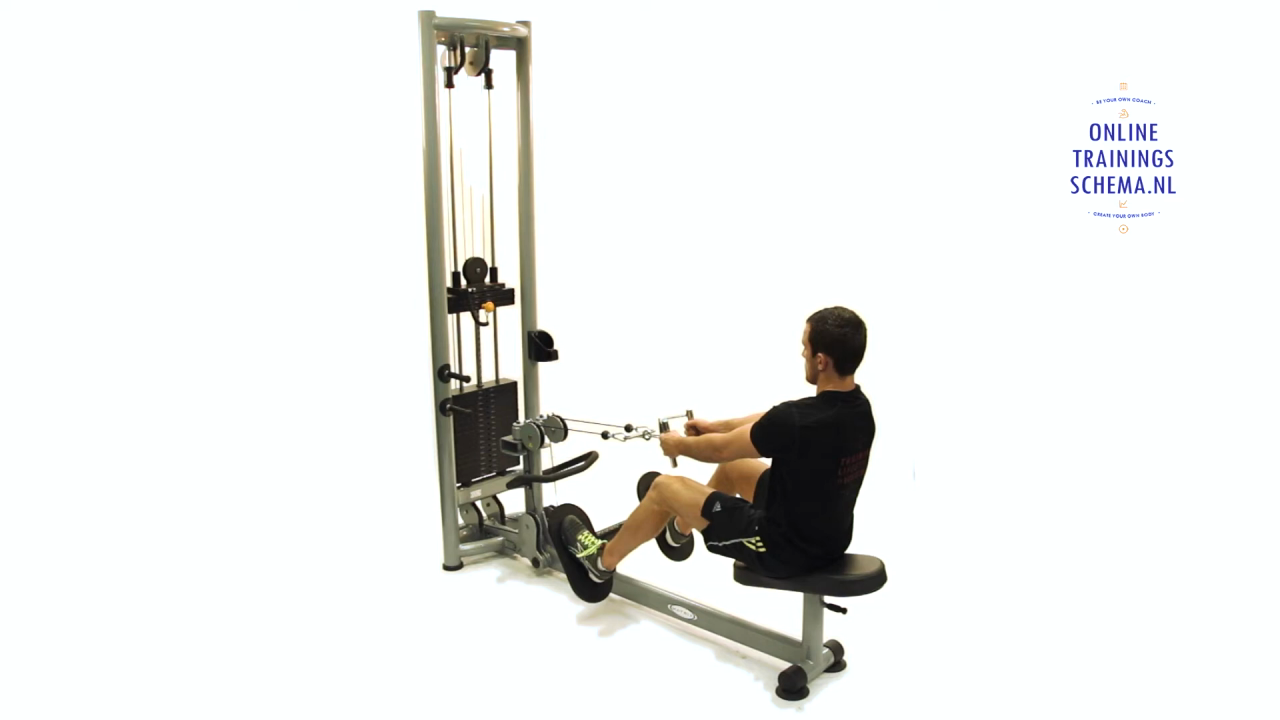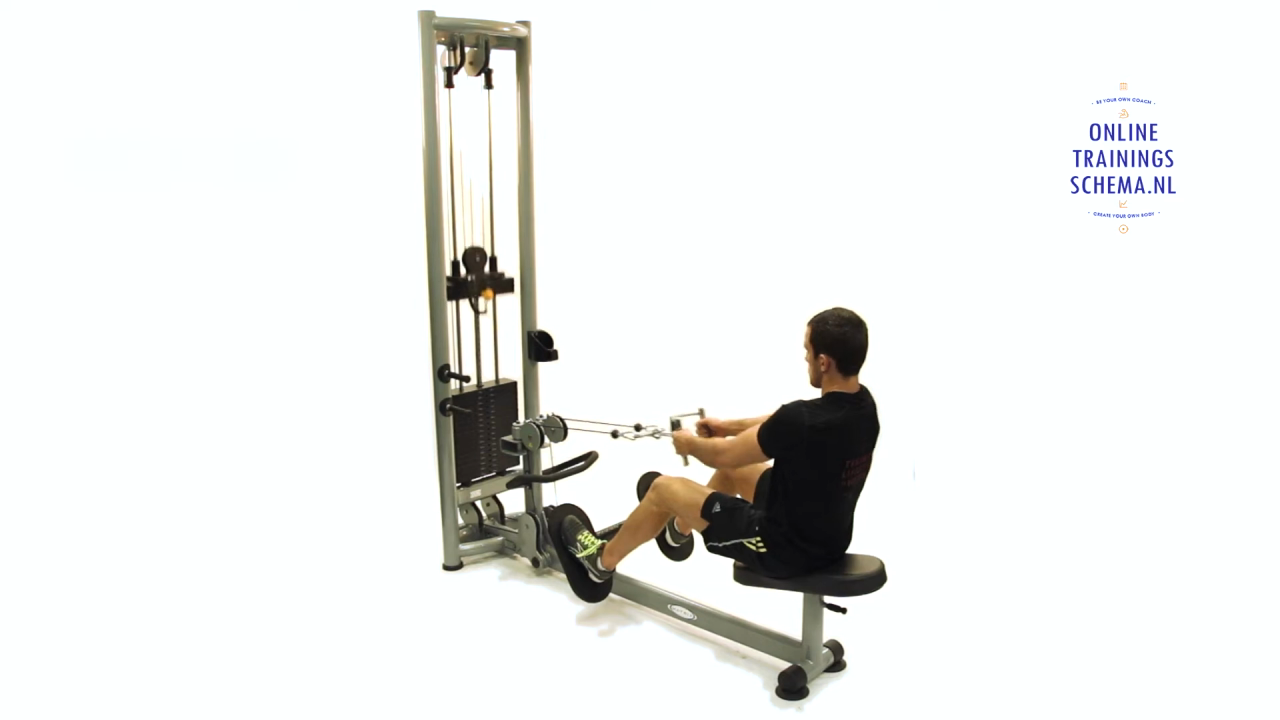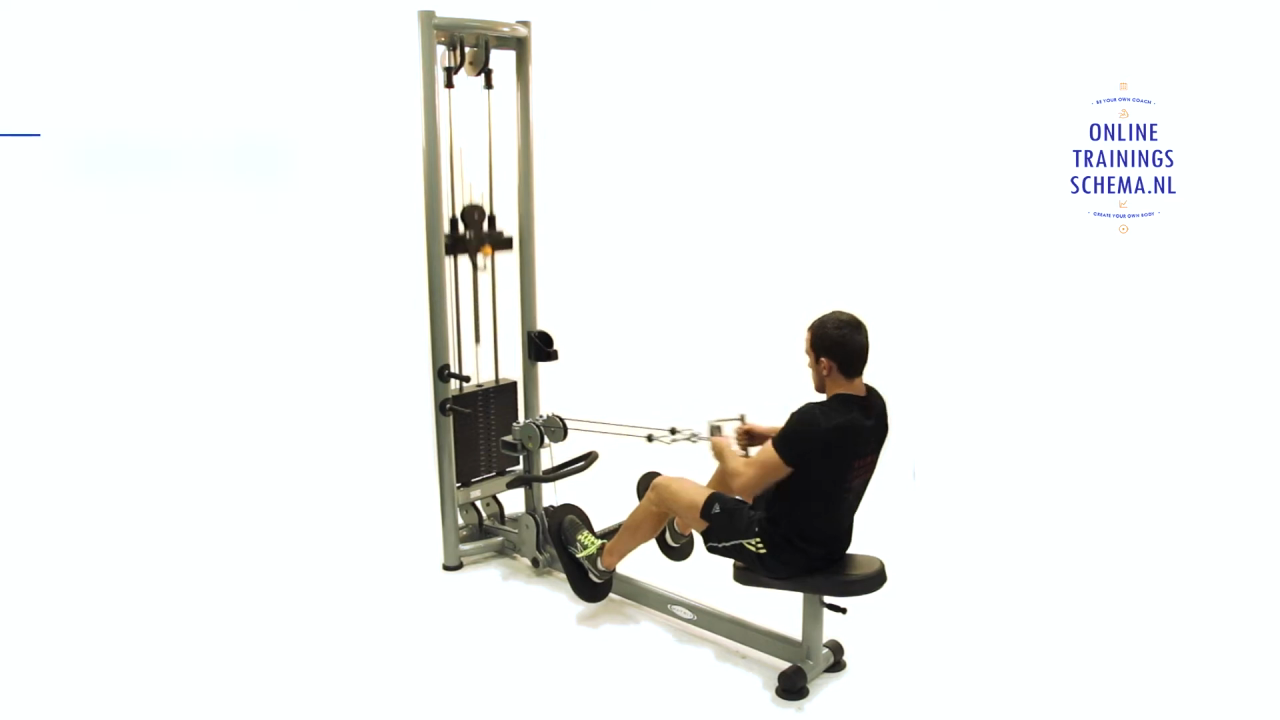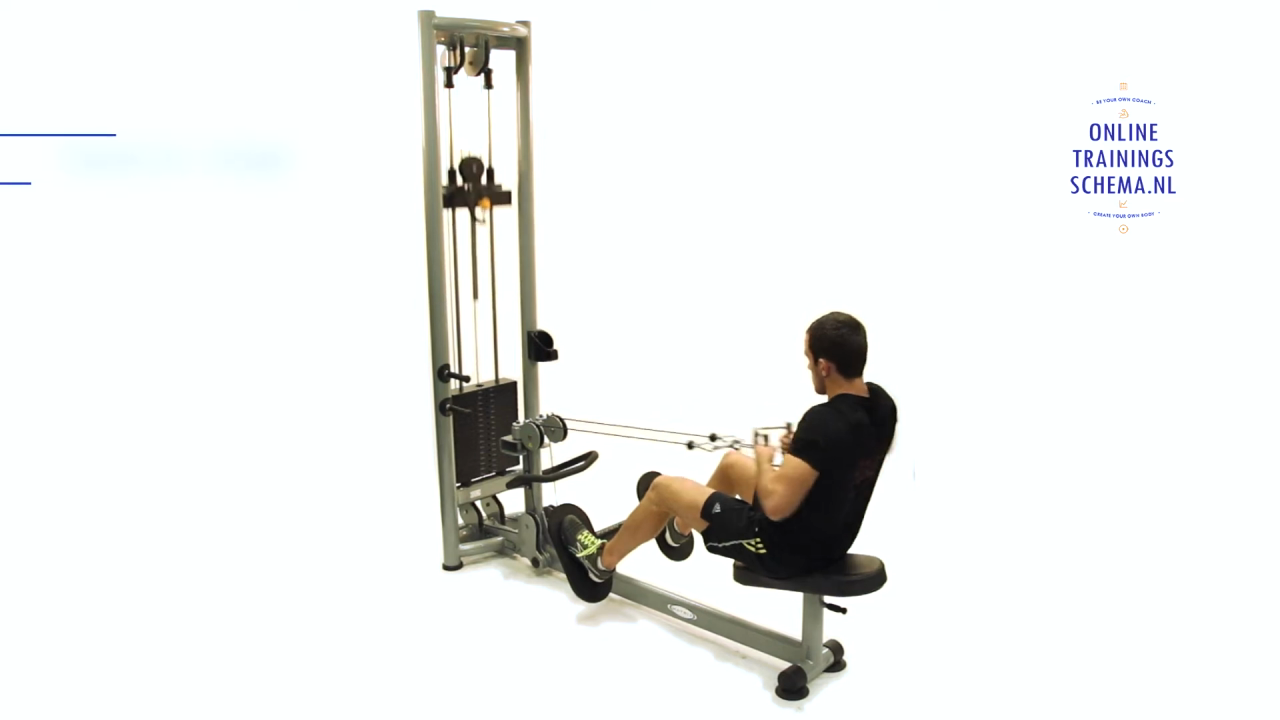
dt=0.2s
person 1, frame 1
left shoulder: (800, 419)
right shoulder: (856, 403)
left elbow: (720, 449)
left wrist: (680, 444)
right wrist: (714, 425)
left hip: (783, 548)
right hip: (829, 539)
left knee: (664, 487)
right knee: (733, 467)
left ankle: (603, 560)
right ankle: (681, 527)
person 1, frame 2
left shoulder: (806, 418)
right shoulder: (862, 403)
left elbow: (721, 457)
left wrist: (689, 442)
right wrist: (728, 426)
left hip: (784, 548)
right hip: (829, 540)
left knee: (664, 488)
right knee: (732, 463)
left ankle: (603, 560)
right ankle: (680, 527)
person 1, frame 3
left shoulder: (816, 420)
right shoulder: (872, 405)
left elbow: (742, 482)
left wrist: (723, 449)
right wrist: (772, 435)
left hip: (784, 548)
right hip: (828, 540)
left knee: (663, 488)
right knee: (731, 467)
left ankle: (603, 561)
right ankle: (680, 528)
person 1, frame 4
left shoulder: (824, 421)
right shoulder: (881, 403)
left elbow: (774, 503)
left wrist: (763, 462)
left hip: (785, 548)
right hip: (831, 540)
left knee: (664, 487)
right knee: (732, 463)
left ankle: (603, 560)
right ankle: (679, 529)
